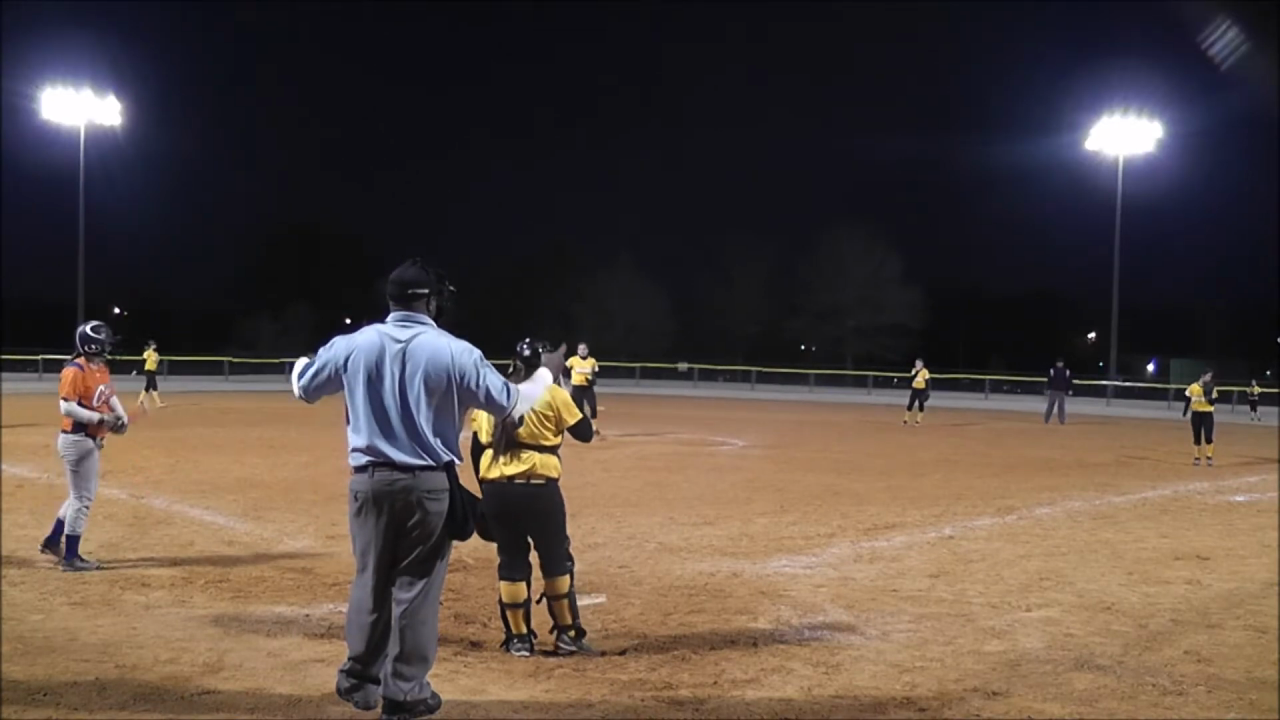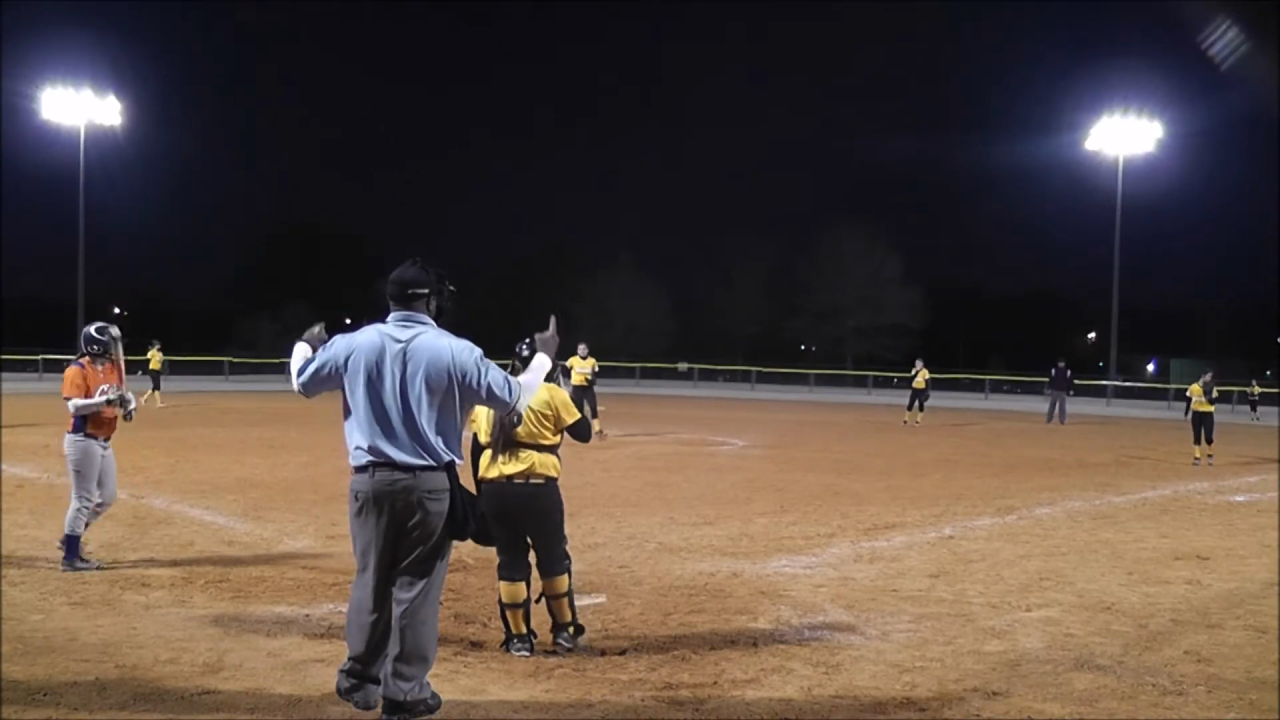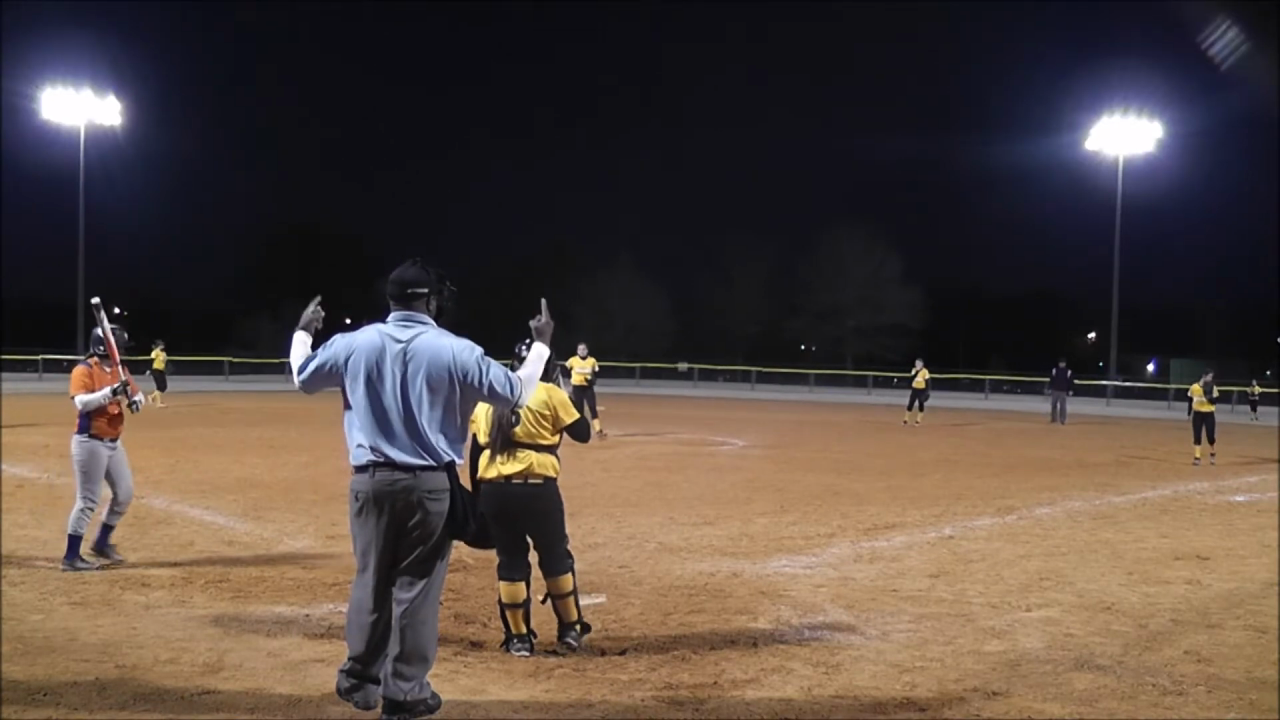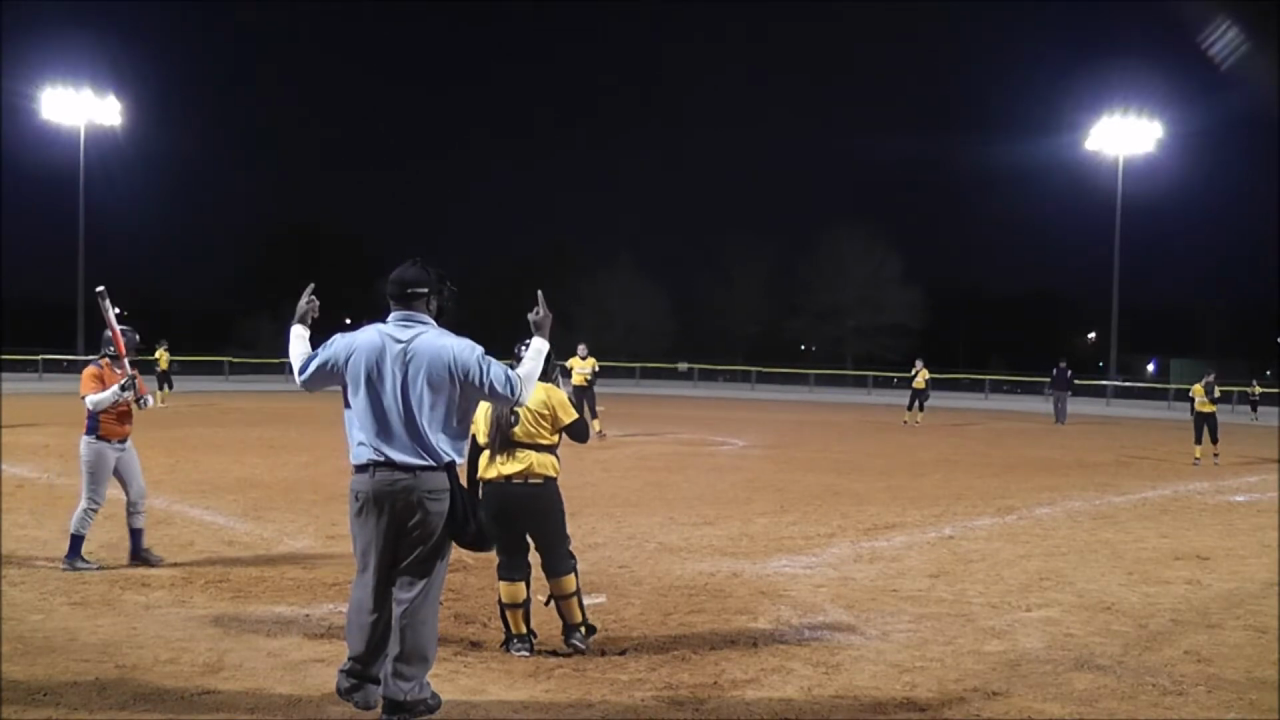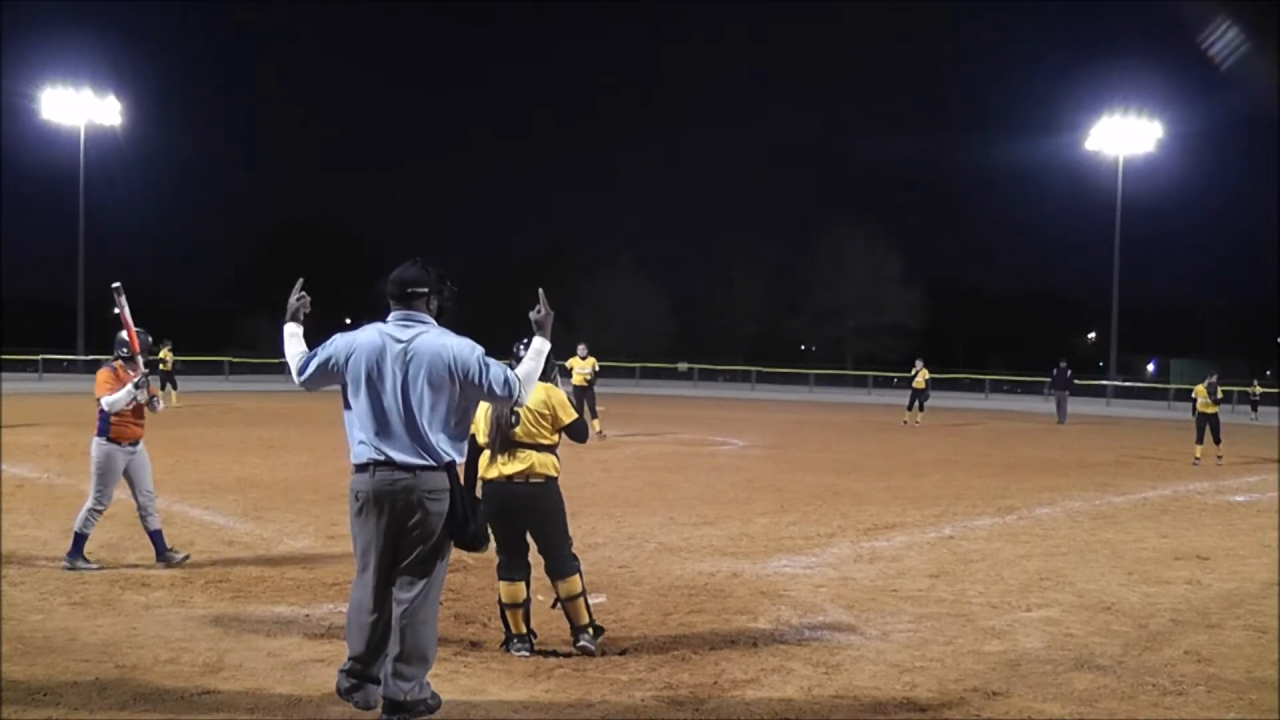
dt=0.1s
person 1, frame 1
left shoulder: (351, 346)
right shoulder: (455, 352)
left elbow: (303, 388)
right elbow: (511, 404)
left wrist: (304, 363)
right wrist: (547, 373)
left hip: (370, 481)
right hip: (429, 484)
left knee: (370, 582)
right knee: (417, 586)
left ankle: (361, 681)
person 1, frame 2
left shoulder: (353, 346)
right shoulder: (455, 352)
left elbow: (302, 381)
right elbow: (514, 398)
left wrist: (304, 344)
right wrist: (544, 354)
left hip: (371, 481)
right hip: (430, 484)
left knee: (370, 582)
right knee: (417, 586)
left ankle: (360, 681)
person 1, frame 3
left shoulder: (353, 345)
right shoulder: (456, 351)
left elbow: (303, 378)
right elbow: (516, 394)
left wrist: (302, 332)
right wrist: (540, 344)
left hip: (371, 481)
right hip: (430, 484)
left knee: (370, 581)
right knee: (417, 586)
left ankle: (361, 681)
person 1, frame 4
left shoulder: (354, 345)
right shoulder: (456, 350)
left elbow: (304, 374)
right elbow: (517, 391)
left wrist: (299, 325)
right wrist: (541, 338)
left hip: (371, 480)
right hip: (430, 483)
left knee: (370, 581)
right knee: (417, 586)
left ankle: (361, 681)
person 1, frame 5
left shoulder: (355, 344)
right shoulder: (456, 350)
left elbow: (302, 373)
right elbow: (516, 392)
left wrist: (292, 323)
right wrist: (542, 338)
left hip: (371, 480)
right hip: (430, 483)
left knee: (371, 581)
right knee: (417, 585)
left ankle: (361, 681)
person 2, frame 1
right shoulder: (551, 393)
right elbow: (585, 433)
left wrist: (487, 491)
right wrist: (564, 396)
left hip: (497, 489)
right hip: (539, 488)
left knee: (511, 562)
right knee: (556, 558)
left ankle: (519, 638)
right ankle: (567, 632)
person 2, frame 2
right shoulder: (550, 393)
left elbow: (476, 451)
right elbow: (583, 433)
left wrist: (481, 495)
right wrist: (565, 397)
left hip: (495, 489)
right hip: (538, 487)
left knee: (510, 562)
right knee: (553, 557)
left ankle: (519, 638)
right ankle: (564, 629)
person 2, frame 3
left shoulder: (487, 399)
right shoulder: (549, 393)
left elbow: (475, 452)
right elbow: (582, 433)
left wrist: (477, 497)
right wrist: (564, 397)
left hip: (494, 489)
right hip: (537, 487)
left knee: (510, 562)
right knee: (556, 556)
left ankle: (519, 638)
right ankle: (570, 629)
person 2, frame 4
left shoulder: (487, 399)
right shoulder: (548, 393)
left elbow: (474, 451)
right elbow: (581, 433)
right wrist: (564, 396)
left hip: (494, 489)
right hip: (537, 486)
left knee: (510, 562)
right knee: (558, 557)
left ankle: (518, 638)
right ankle: (577, 630)
person 2, frame 5
left shoulder: (487, 400)
right shoulder: (547, 393)
left elbow: (473, 452)
right elbow: (580, 434)
right wrist: (564, 397)
left hip: (496, 489)
right hip: (537, 487)
left knee: (510, 562)
right knee: (560, 558)
left ankle: (518, 638)
right ankle: (584, 631)
person 3, frame 1
left shoulder: (102, 368)
right shoulder: (75, 371)
left elbow: (110, 397)
right elbow: (66, 408)
left wrist: (121, 416)
right wrist: (99, 418)
left hip: (88, 441)
right hip: (79, 441)
left knee: (79, 496)
right knee: (82, 498)
left ankle: (53, 540)
right ankle: (70, 557)
person 3, frame 2
left shoulder: (111, 368)
right shoulder: (76, 370)
left elbow: (126, 396)
right elbow: (74, 406)
left wrist: (129, 405)
right wrist: (104, 400)
left hip: (103, 442)
right hip: (83, 442)
left knee: (107, 495)
right knee: (83, 499)
left ankle: (69, 540)
right ankle: (71, 557)
person 3, frame 3
left shoulder: (118, 370)
right shoulder: (84, 370)
left elbow: (137, 395)
right elbow: (81, 403)
left wrist: (135, 400)
right wrist: (110, 392)
left hip: (113, 443)
right hip: (90, 443)
left knee: (125, 494)
right knee: (87, 500)
left ankle: (102, 543)
right ankle: (71, 557)
person 3, frame 4
left shoulder: (128, 372)
right shoulder: (94, 371)
left elbow: (146, 401)
right elbow: (93, 404)
left wrist: (143, 398)
right wrist: (119, 388)
left hip: (124, 444)
right hip: (98, 445)
left knee: (138, 495)
right knee: (92, 501)
left ankle: (138, 552)
right ankle: (72, 557)
person 3, frame 5
left shoulder: (140, 373)
right shoulder: (108, 373)
left elbow: (155, 406)
right elbow: (109, 405)
left wrist: (154, 400)
right wrist: (133, 387)
left hip: (135, 447)
right hip: (109, 447)
left knee: (147, 498)
right knee: (98, 502)
left ankle: (162, 552)
right ankle: (73, 555)
